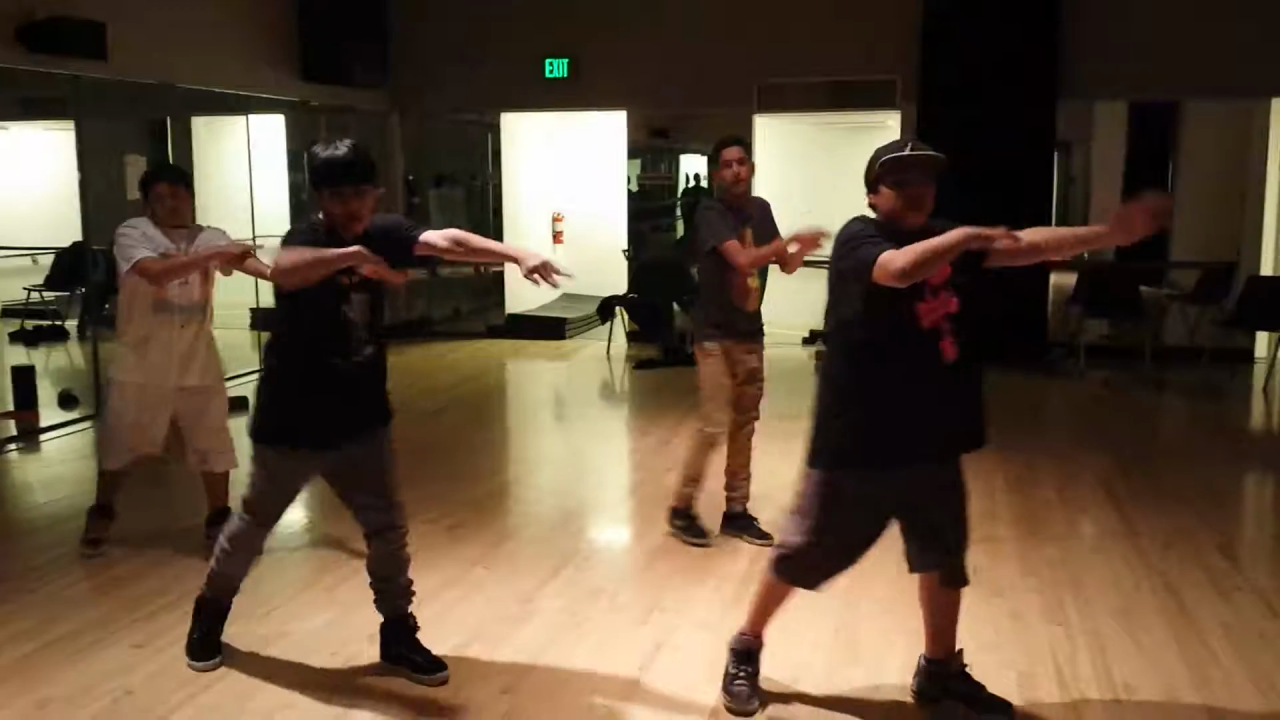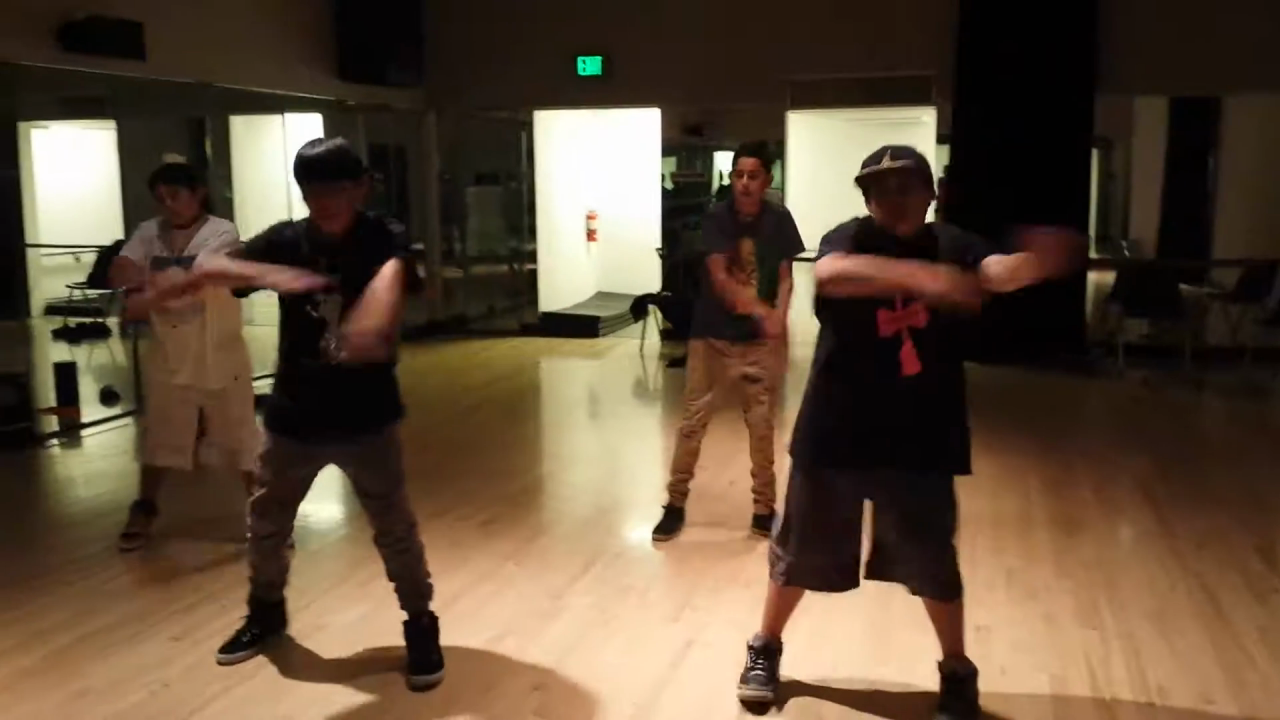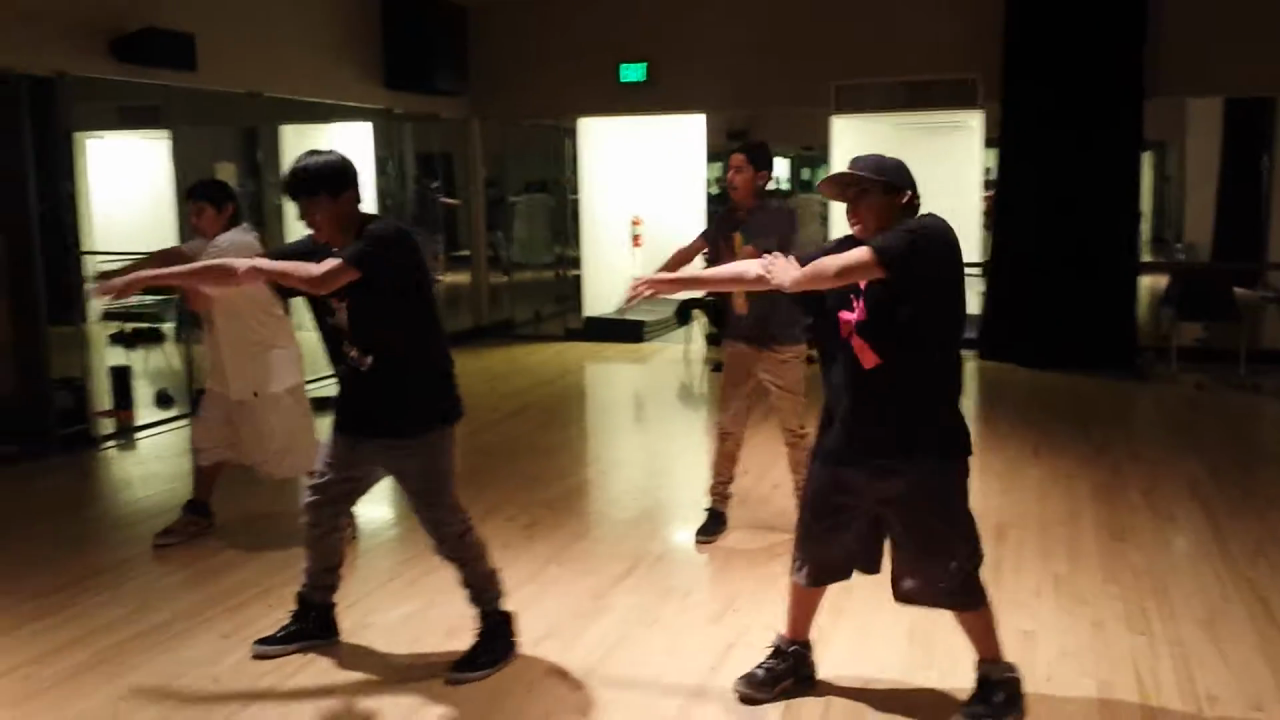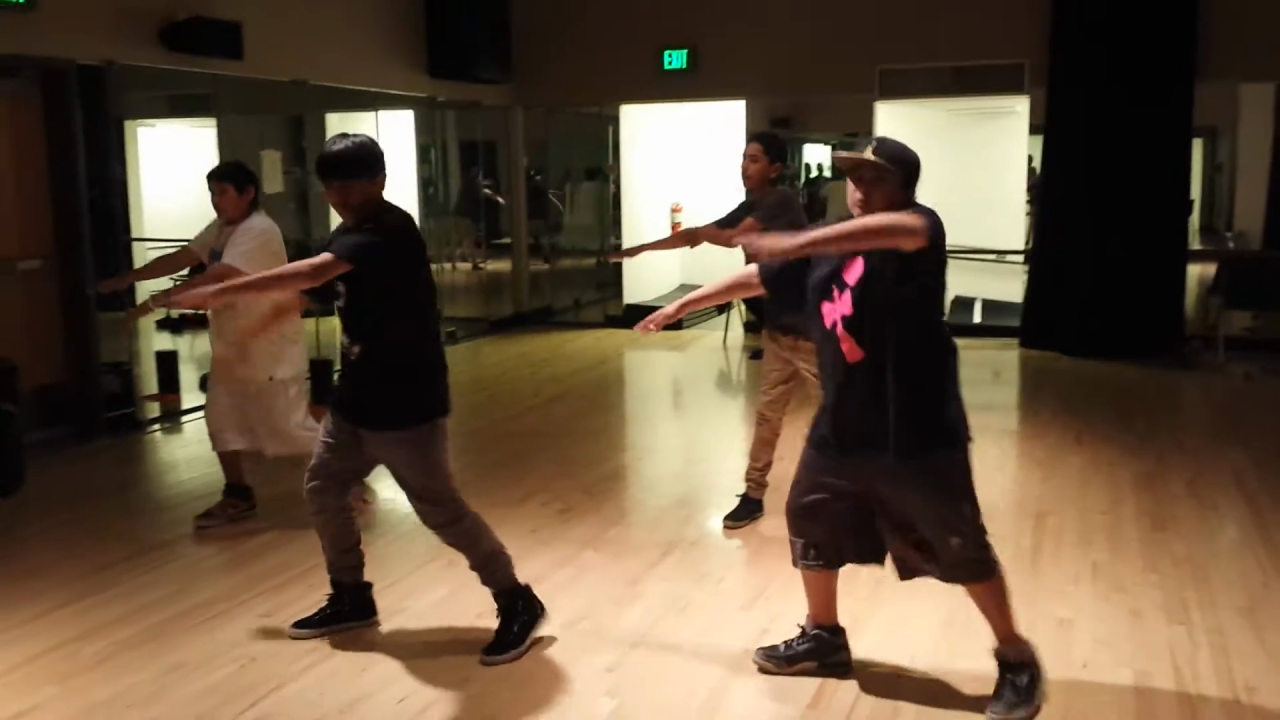
dt=0.3s
person 1, frame 1
left shoulder: (945, 238)
right shoulder: (861, 238)
left elbow: (1024, 245)
right elbow: (900, 270)
left wrist: (1110, 233)
right wrist: (972, 236)
left hip: (931, 435)
right hip: (858, 440)
left knee: (943, 557)
right knee: (808, 549)
left ankle: (940, 669)
right ankle: (746, 651)
person 1, frame 2
left shoulder: (957, 245)
right shoulder: (849, 239)
left elbow: (1003, 272)
right elbow: (834, 274)
left wrist: (1040, 262)
right wrist: (916, 277)
left hip: (920, 443)
right hip: (836, 436)
left knee: (933, 567)
right knee: (804, 550)
left ankle: (956, 672)
right ankle: (763, 652)
person 1, frame 3
left shoulder: (928, 238)
right shoulder: (842, 249)
left elbow: (842, 272)
right elbow: (762, 271)
left wrist: (789, 276)
right wrist: (675, 281)
left hip: (921, 443)
right hip: (846, 439)
left knee: (949, 568)
right knee: (814, 549)
right ankle: (792, 653)
person 1, frame 4
left shoulder: (914, 226)
right shoulder: (828, 237)
left elbow: (897, 229)
right elbow: (755, 278)
left wrist: (805, 241)
right wrist: (682, 304)
left hip: (915, 427)
right hip: (840, 426)
left knee: (961, 546)
right knee: (811, 526)
left ankle: (1017, 659)
right ankle: (823, 636)
person 2, frame 1
left shoulder: (387, 234)
right shoulder: (305, 242)
left elbow: (446, 241)
right elbow: (280, 269)
left wrist: (518, 255)
right wrist: (352, 256)
left hip: (362, 412)
right hip: (294, 417)
left knee: (385, 523)
right knee: (254, 524)
left ankle: (398, 633)
right ankle: (211, 610)
person 2, frame 2
left shoulder: (385, 237)
right shoulder: (288, 238)
left elbow: (390, 279)
right elbow: (217, 268)
left wrist: (373, 319)
right wrist: (255, 274)
left hip: (371, 411)
right hip: (298, 408)
left knee: (391, 520)
right knee: (268, 513)
left ankle: (421, 626)
right ankle: (264, 615)
person 2, frame 3
left shoulder: (386, 239)
right shoulder: (310, 248)
left elbow: (322, 278)
right elbow: (236, 272)
left wrist: (255, 265)
right wrist: (151, 277)
left hip: (417, 413)
right hip: (356, 413)
left knee: (444, 520)
right knee: (320, 506)
left ankle: (495, 624)
right ankle: (316, 614)
person 2, frame 4
left shoulder: (388, 230)
right shoulder: (348, 234)
left elbow: (311, 275)
right elbow: (308, 294)
left wrist: (217, 293)
left hip: (405, 400)
right hip: (356, 395)
left knee: (438, 507)
right knee: (322, 489)
left ankle: (518, 604)
right ankle: (351, 597)
person 3, frame 1
left shoulder: (760, 208)
right shoulder: (710, 212)
left elbow: (787, 265)
right elbow: (743, 260)
left wrist: (798, 249)
right wrist: (793, 239)
left hip: (749, 334)
right hip: (715, 335)
left knee: (743, 423)
right knee: (713, 425)
left ankle: (736, 511)
right ankle: (681, 509)
person 3, frame 2
left shoulder: (780, 220)
right shoulder: (716, 217)
left elbow: (785, 277)
right elbow: (719, 278)
left wrist: (780, 317)
right wrist: (763, 314)
left hip: (759, 342)
right hip: (711, 337)
left knee: (762, 426)
right knee: (693, 423)
left ankle: (764, 511)
right ankle: (675, 505)
person 3, frame 3
left shoulder: (778, 216)
right shoulder: (725, 217)
right elbow: (689, 252)
right wrist: (656, 279)
left hip: (780, 342)
right hip: (737, 340)
left knee: (794, 429)
right knee: (729, 427)
right ankle: (718, 508)
person 3, frame 4
left shoulder: (783, 201)
right shoulder: (751, 206)
left elbow: (733, 238)
right elbow: (698, 233)
left wrist: (704, 234)
right wrist: (641, 249)
right hip: (778, 329)
right knee: (768, 412)
right ankle: (753, 495)
person 4, frame 1
left shoulder: (210, 237)
right shoulder: (132, 233)
left elbow: (246, 261)
right elbow: (154, 272)
right wrist: (215, 257)
left hip: (196, 362)
right hip: (140, 362)
left knee: (213, 445)
right knee: (122, 444)
left ankle: (219, 520)
right ankle: (101, 514)
person 4, frame 2
left shoulder: (220, 232)
right shoulder: (148, 233)
right elbow: (124, 272)
right wrist: (134, 295)
left hip: (218, 357)
right hip: (168, 361)
left knee: (240, 442)
right knee: (160, 441)
right ankle: (143, 512)
person 4, frame 3
left shoulder: (236, 245)
right shoulder: (212, 244)
left elbow: (198, 298)
right elbow: (169, 256)
right wrist: (112, 275)
left hip: (268, 365)
right hip: (227, 366)
left knee: (292, 442)
right knee: (206, 437)
right ankle: (198, 512)
person 4, frame 4
left shoulder: (259, 230)
right shoulder: (220, 229)
left elbow: (218, 278)
right elbow: (179, 259)
left wrist: (164, 297)
right wrist: (129, 277)
left hip: (272, 348)
right hip: (234, 347)
left knee: (293, 427)
right knee: (221, 421)
right ankle: (239, 496)
